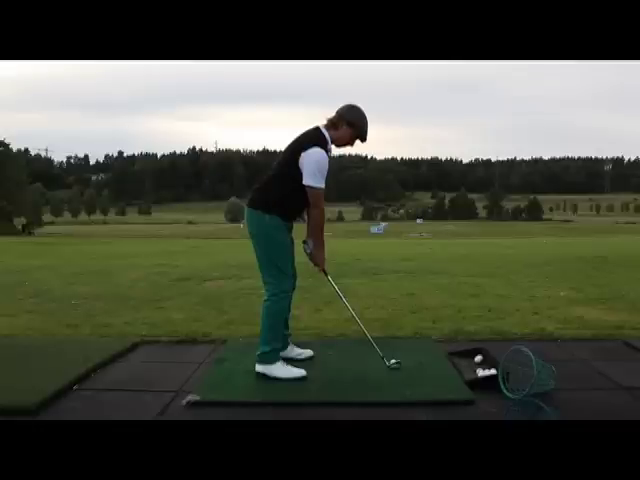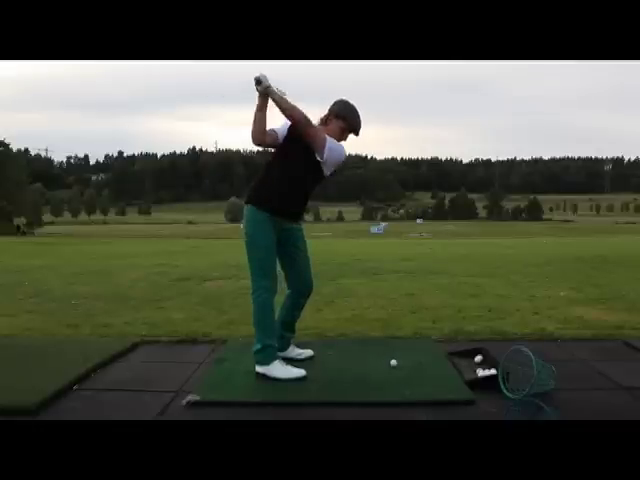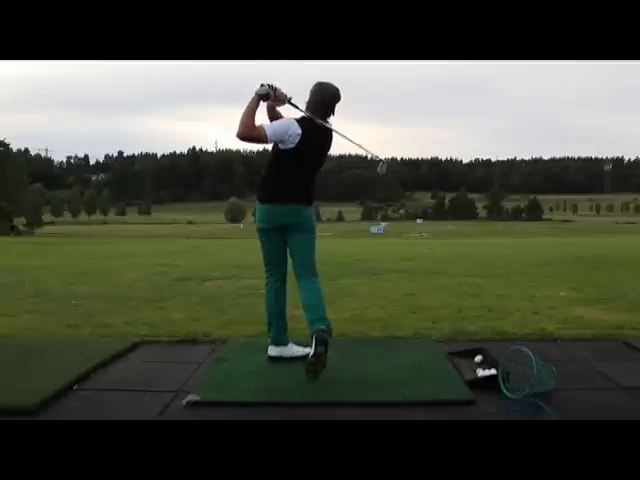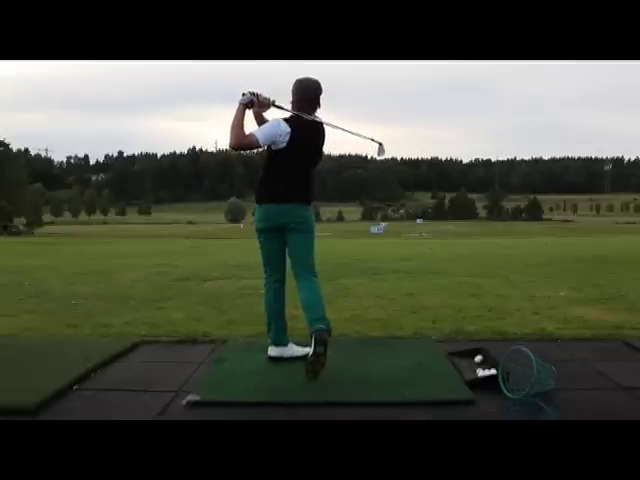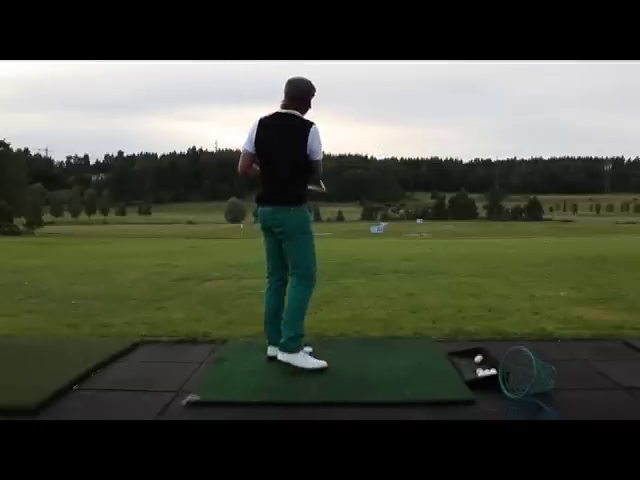
dt=1s
person 1, frame 1
left shoulder: (315, 141)
right shoulder: (317, 151)
left elbow: (310, 202)
right elbow: (316, 206)
left wrist: (310, 238)
right wrist: (318, 248)
left hip: (275, 216)
right hip: (267, 216)
left knee: (287, 282)
right knee: (279, 287)
left ankle: (281, 344)
right ankle: (267, 359)
person 1, frame 2
left shoulder: (335, 152)
right shoulder: (292, 129)
left elbow: (304, 124)
right elbow: (259, 139)
left wrist: (272, 93)
right wrist: (263, 98)
left hip: (289, 222)
right hip: (260, 214)
left knee: (303, 285)
right knee: (265, 285)
left ankle: (282, 344)
right ankle: (266, 358)
person 1, frame 3
left shoulder: (295, 128)
right shoulder: (326, 134)
left elbow: (244, 133)
left wrist: (258, 97)
right wrist: (273, 107)
left hip: (270, 209)
right hip: (300, 211)
left knee: (275, 278)
right knee: (307, 275)
left ankle: (278, 342)
right ankle: (320, 329)
person 1, frame 4
left shoulder: (283, 127)
right shoulder: (318, 130)
left elbow: (237, 143)
left wrist: (242, 107)
right wrist: (259, 115)
left hip: (269, 210)
right hip: (299, 211)
left knee: (274, 278)
right knee: (306, 275)
left ankle: (278, 343)
right ankle: (319, 328)
person 1, frame 5
left shoulder: (261, 125)
right shoulder: (309, 129)
left elbow: (243, 168)
right elbow: (316, 173)
left hip: (267, 209)
right hip: (292, 210)
left knee: (276, 278)
right knee: (303, 277)
left ankle: (276, 343)
right ankle: (291, 348)
